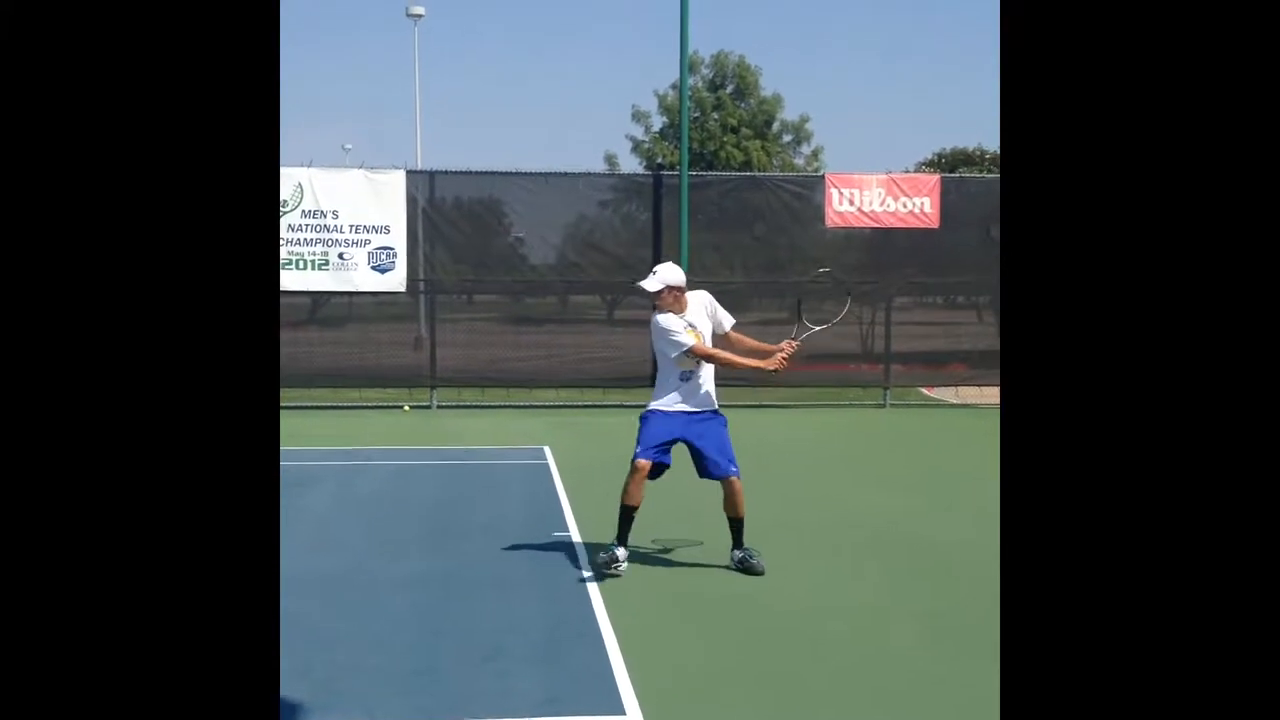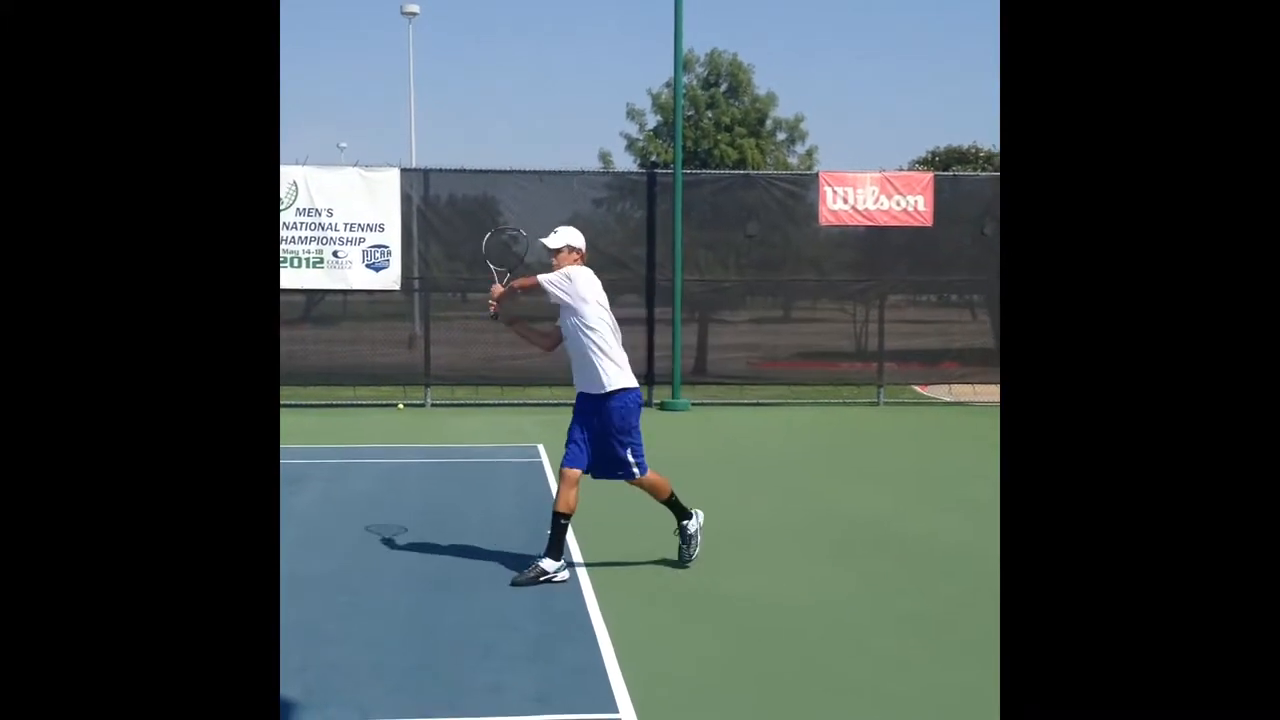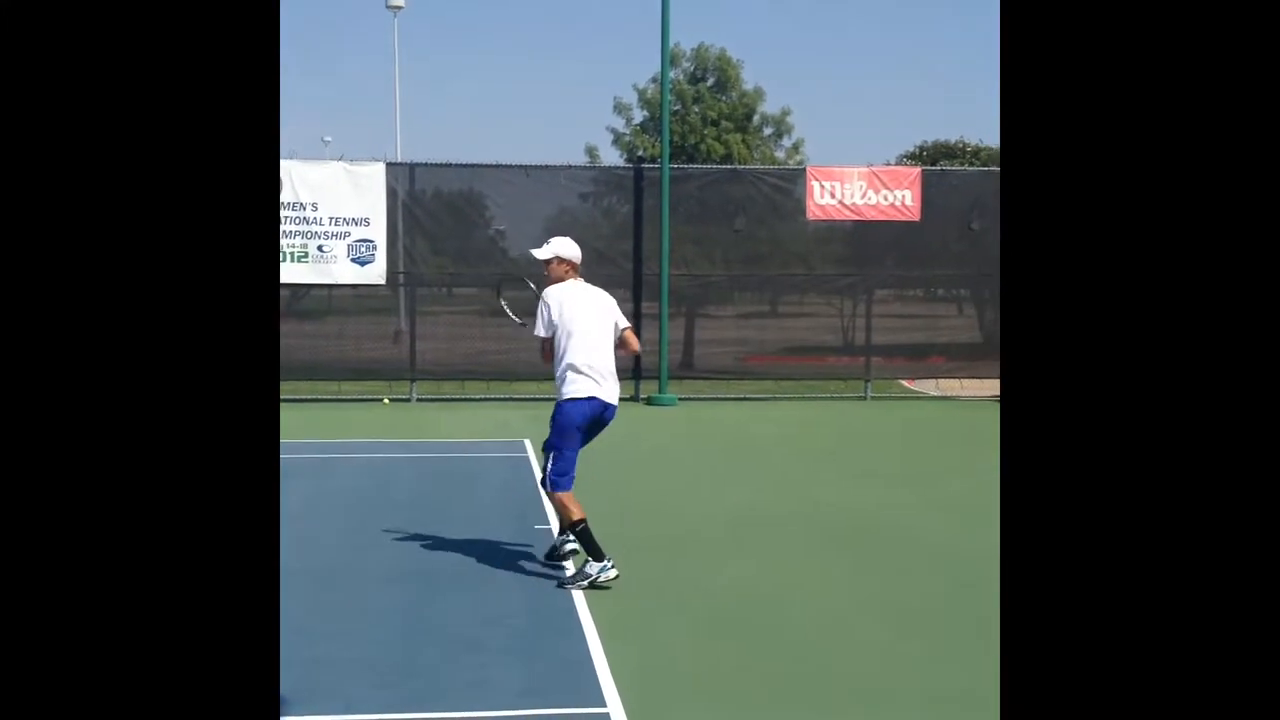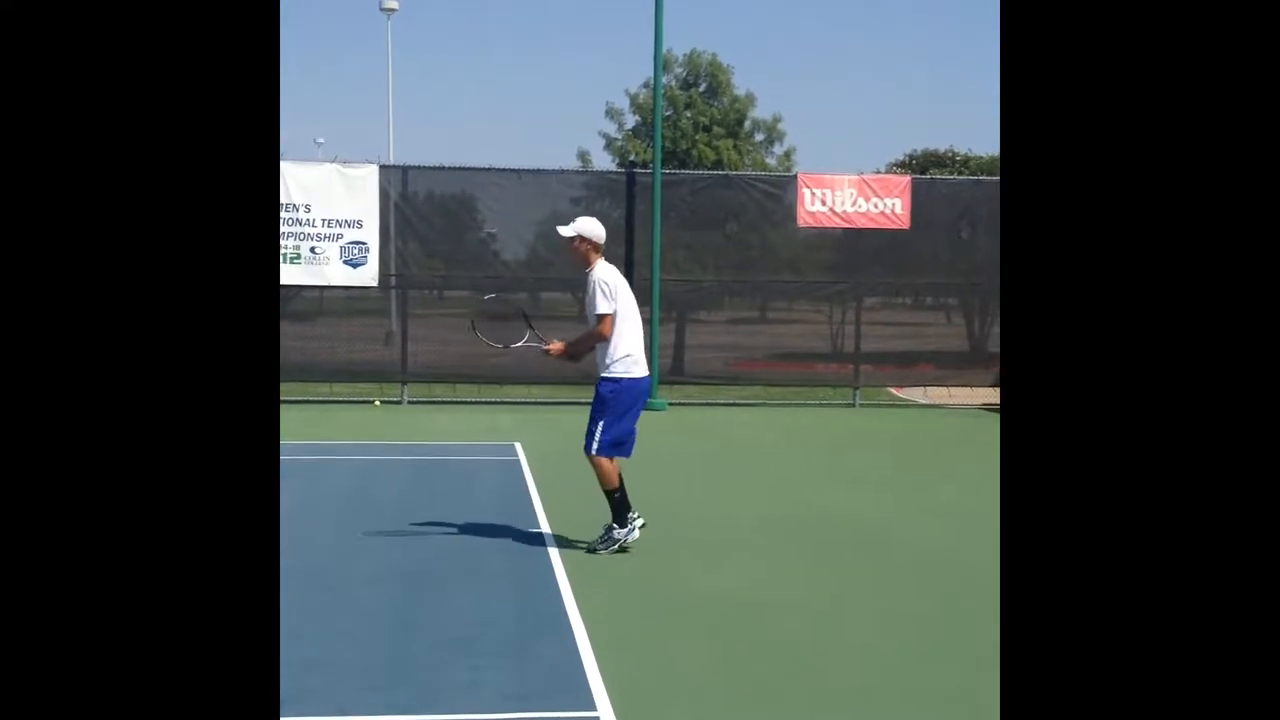
dt=0.5s
person 1, frame 1
left shoulder: (703, 300)
right shoulder: (662, 322)
left elbow: (729, 337)
right elbow: (708, 355)
left wrist: (772, 349)
right wrist: (762, 365)
left hip: (704, 412)
right hip: (664, 410)
left knee: (731, 478)
right knee: (640, 466)
left ankle: (739, 549)
right ankle: (620, 548)
person 1, frame 2
left shoulder: (578, 276)
right shoulder: (572, 288)
left elbow: (527, 284)
right elbow: (550, 342)
left wrist: (503, 292)
right wrist: (509, 319)
left hip: (617, 393)
right hip: (590, 394)
left knee: (635, 473)
right knee: (569, 473)
left ankle: (687, 519)
right ankle: (554, 561)
person 1, frame 3
left shoulder: (551, 294)
right shoulder: (604, 297)
left elbow: (547, 354)
right elbow: (634, 347)
left hip: (577, 399)
right hip: (607, 400)
left knee: (556, 485)
right knee: (553, 454)
left ankle: (599, 562)
right ankle: (567, 535)
person 1, frame 4
left shoulder: (600, 277)
right shoulder: (605, 274)
left elbow: (604, 330)
left wrist: (566, 348)
right wrist: (575, 348)
left hip: (620, 377)
right hip: (630, 375)
left knee: (597, 450)
right knee: (609, 448)
left ankle: (621, 525)
right ankle: (625, 517)
